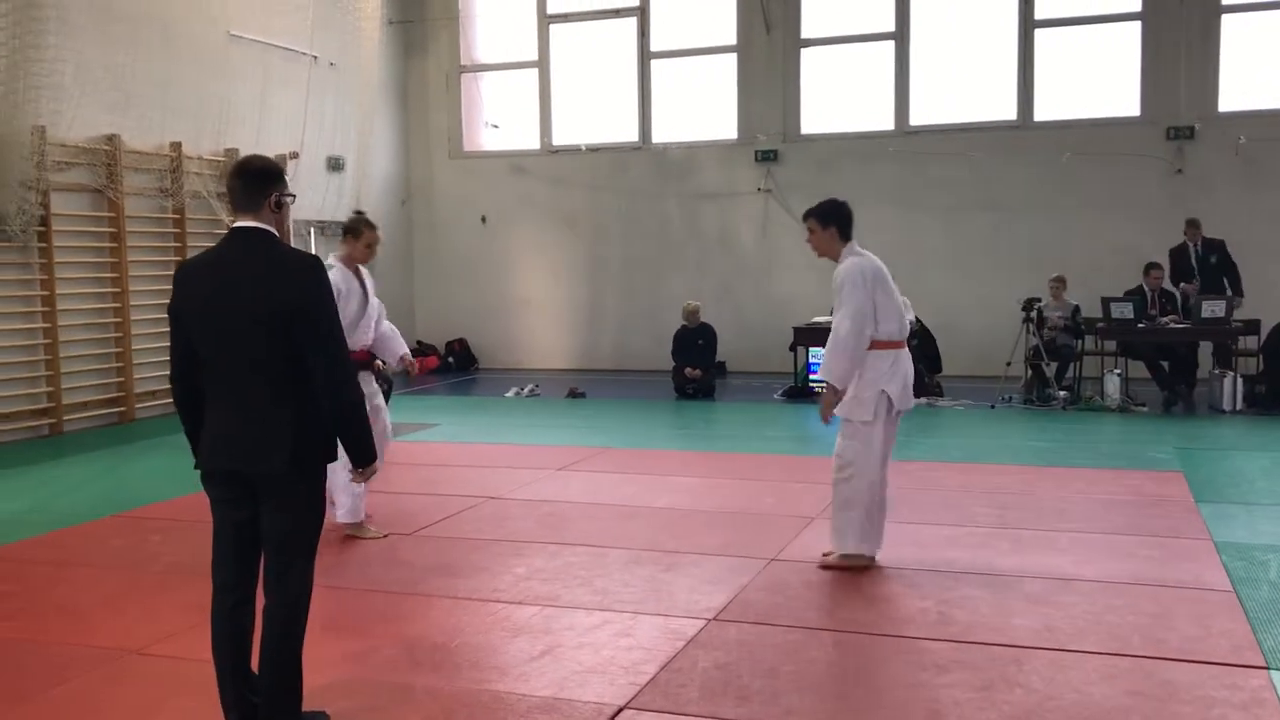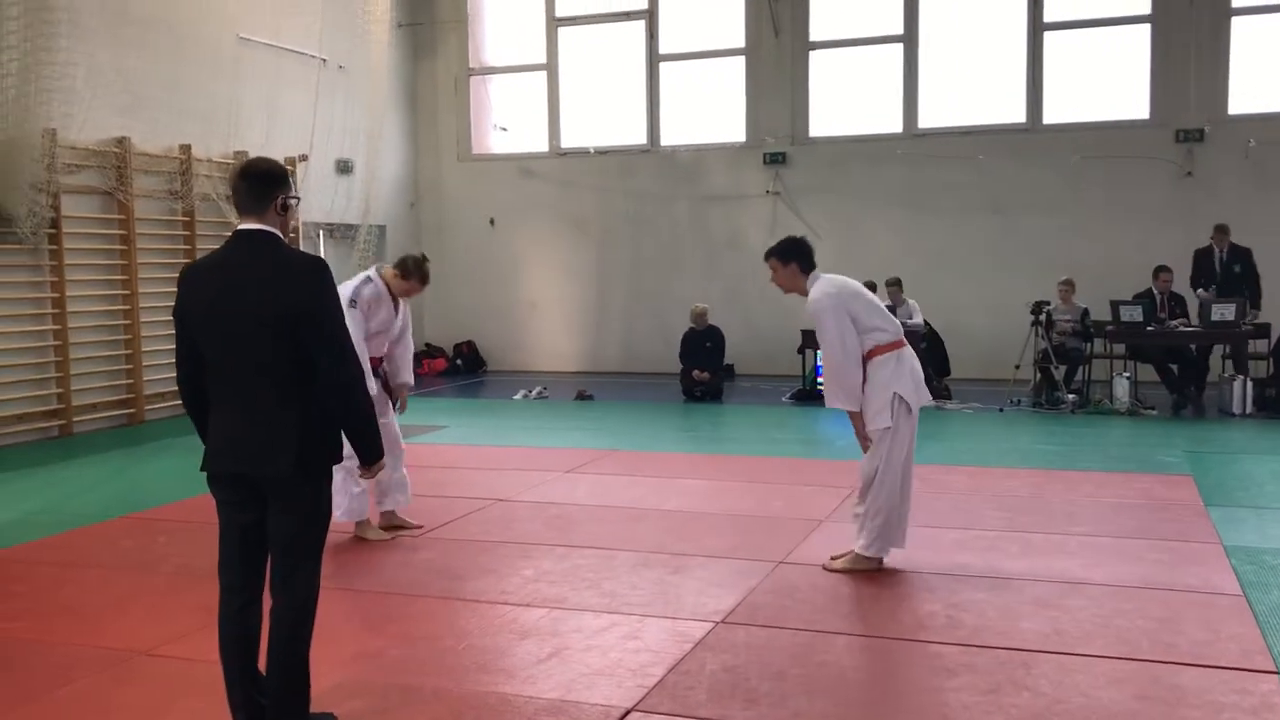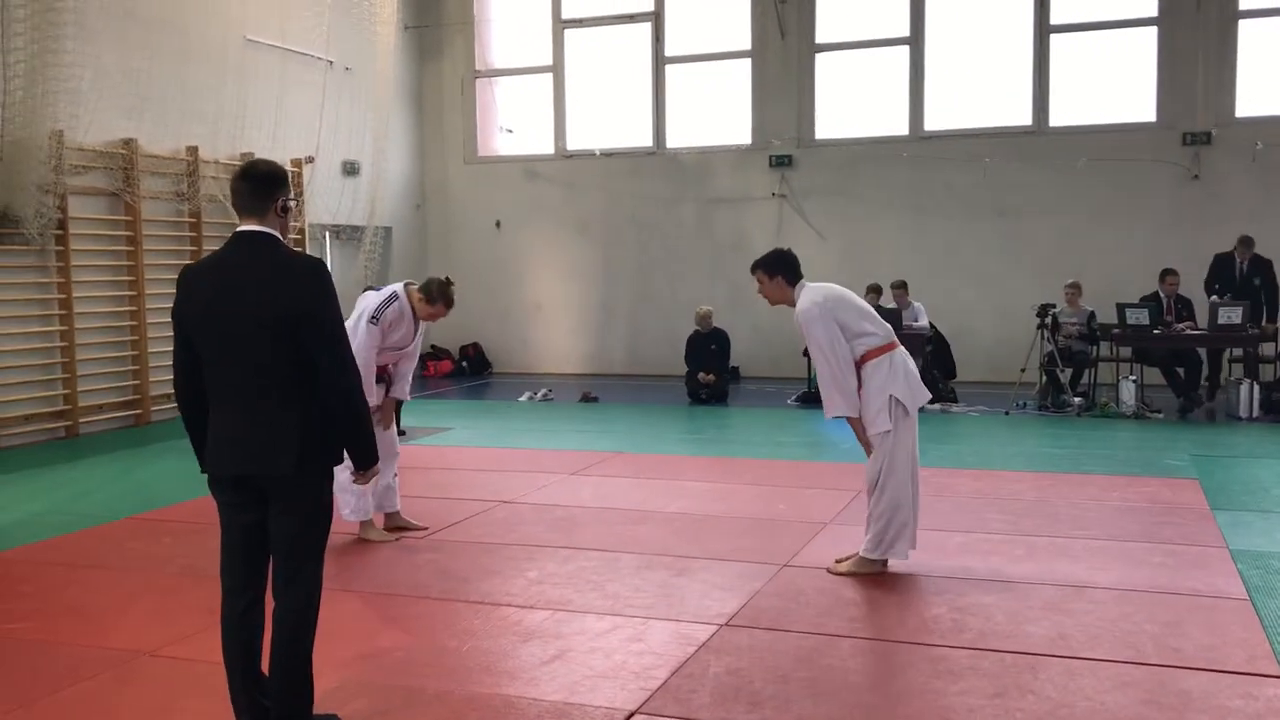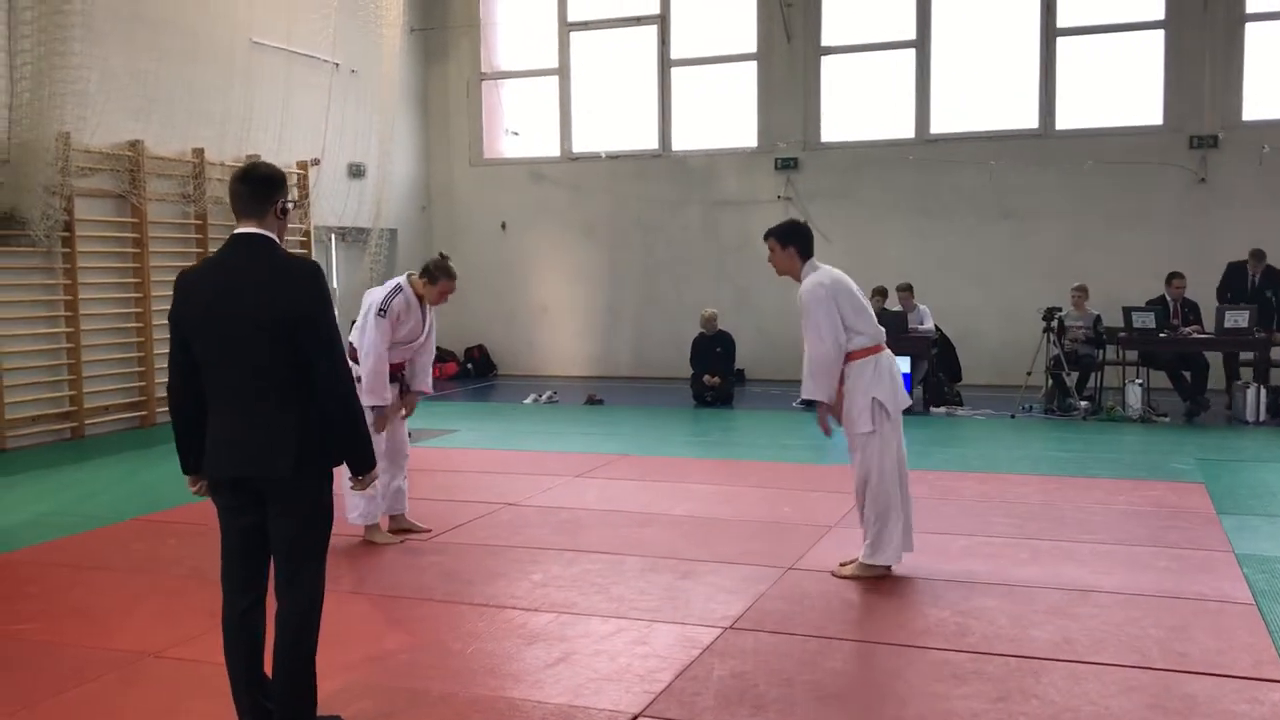
dt=0.2s
person 1, frame 1
left shoulder: (192, 275)
right shoulder: (300, 270)
left elbow: (183, 376)
right elbow: (334, 371)
right wrist: (361, 447)
left hip: (223, 453)
right hip: (292, 453)
left knee: (231, 584)
right knee: (285, 587)
person 1, frame 2
left shoulder: (196, 278)
right shoulder: (305, 272)
left elbow: (189, 378)
right elbow: (340, 371)
right wrist: (368, 444)
left hip: (229, 455)
right hip: (296, 455)
left knee: (237, 587)
right knee: (293, 588)
person 1, frame 3
left shoulder: (195, 279)
right shoulder: (304, 273)
left elbow: (187, 381)
right elbow: (338, 373)
left wrist: (207, 448)
right wrist: (363, 449)
left hip: (229, 457)
right hip: (297, 456)
left knee: (240, 588)
right knee: (295, 590)
person 1, frame 4
left shoulder: (192, 282)
right shoulder: (300, 275)
left elbow: (182, 385)
right elbow: (333, 377)
left wrist: (192, 458)
right wrist: (360, 454)
left hip: (227, 460)
right hip: (296, 458)
left knee: (241, 590)
right knee: (297, 590)
person 2, frame 1
left shoulder: (851, 269)
right shoulder: (858, 262)
left elbow: (849, 332)
left wrist: (832, 386)
right wrist: (843, 382)
left hip: (878, 369)
right hip: (886, 364)
left knee: (853, 458)
right knee: (867, 458)
left ankle: (855, 547)
right ankle: (859, 543)
person 2, frame 2
left shoulder: (820, 300)
right shoulder: (829, 287)
left elbow: (843, 358)
left wrist: (855, 413)
right wrist: (859, 408)
left hip: (888, 376)
right hip: (892, 371)
left knee: (882, 466)
right knee: (887, 465)
left ankle: (869, 552)
right ankle: (872, 545)
person 2, frame 3
left shoulder: (807, 309)
right shoulder: (819, 294)
left elbow: (834, 364)
left wrist: (851, 416)
right wrist: (856, 410)
left hip: (883, 377)
right hip: (887, 371)
left knee: (886, 469)
right knee: (892, 468)
left ankle: (875, 555)
right ankle: (879, 547)
person 2, frame 4
left shoulder: (813, 287)
right shoulder: (825, 277)
left elbow: (826, 348)
left wrist: (822, 399)
right wrist: (828, 394)
left hip: (866, 377)
right hip: (872, 370)
left knee: (874, 469)
right knee: (884, 467)
left ankle: (877, 558)
right ankle: (881, 551)
person 3, frame 1
left shoulder: (362, 275)
right shoulder: (328, 279)
left elbow: (378, 323)
left wrist: (400, 352)
left hip: (363, 368)
left knee: (378, 435)
left ankle: (337, 497)
right ankle: (353, 519)
person 3, frame 2
left shoulder: (399, 296)
right shoulder: (359, 291)
left elbow: (401, 342)
right elbow: (351, 347)
left wrist: (402, 383)
left hip: (373, 372)
left knee: (390, 445)
right knee: (351, 449)
left ankle: (389, 512)
right ankle: (360, 520)
person 3, frame 3
left shoulder: (419, 310)
right shoulder: (380, 306)
left elbow: (407, 359)
right elbow: (361, 358)
left wrist: (391, 400)
right wrist: (367, 406)
left hip: (378, 375)
left knee: (386, 448)
left ankle: (391, 514)
right ankle: (364, 522)
person 3, frame 4
left shoulder: (425, 303)
right shoulder: (387, 300)
left elbow: (424, 348)
right elbow: (372, 355)
left wrist: (415, 392)
right wrist: (379, 403)
left hip: (392, 375)
right hip: (367, 377)
left knee: (397, 450)
left ankle: (396, 515)
right ankle: (370, 523)
